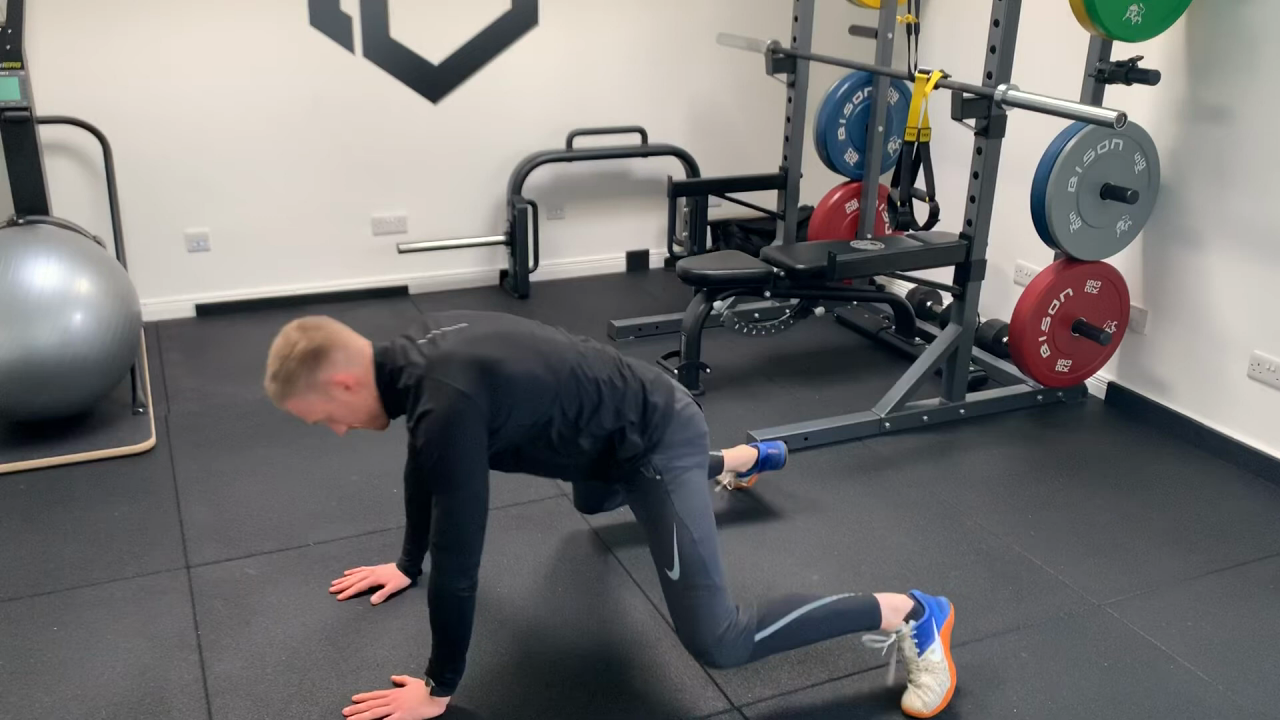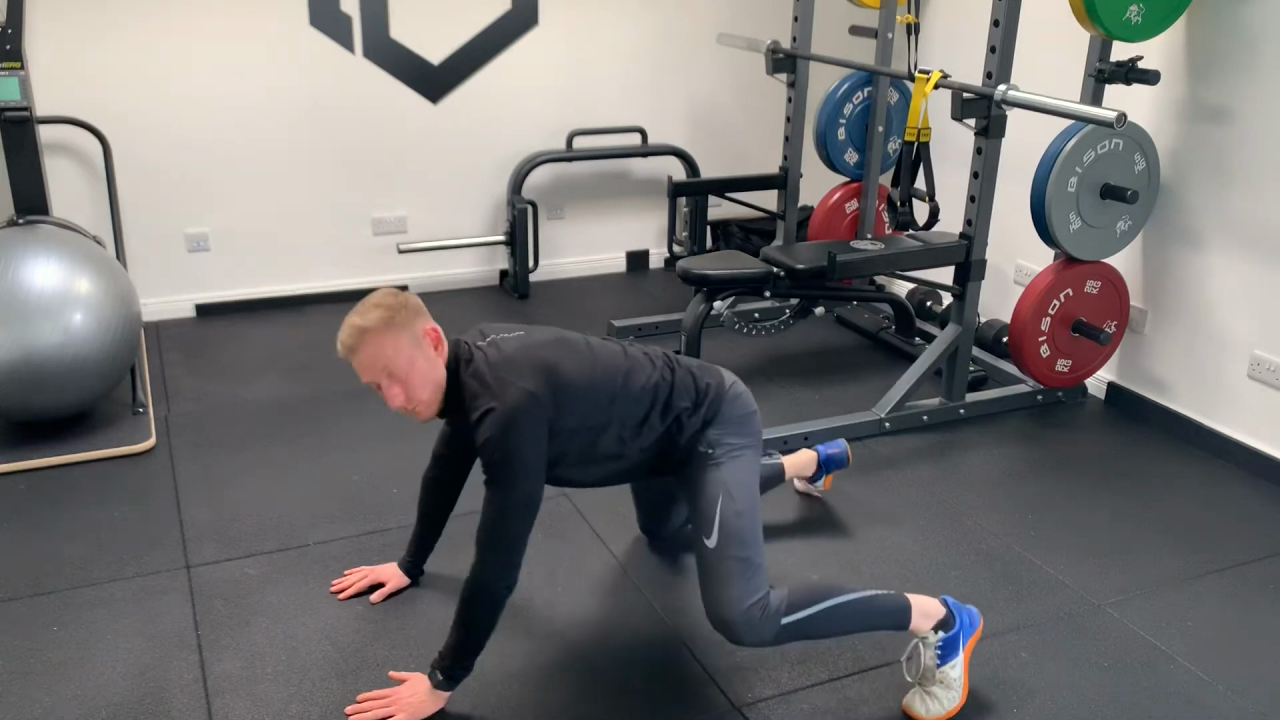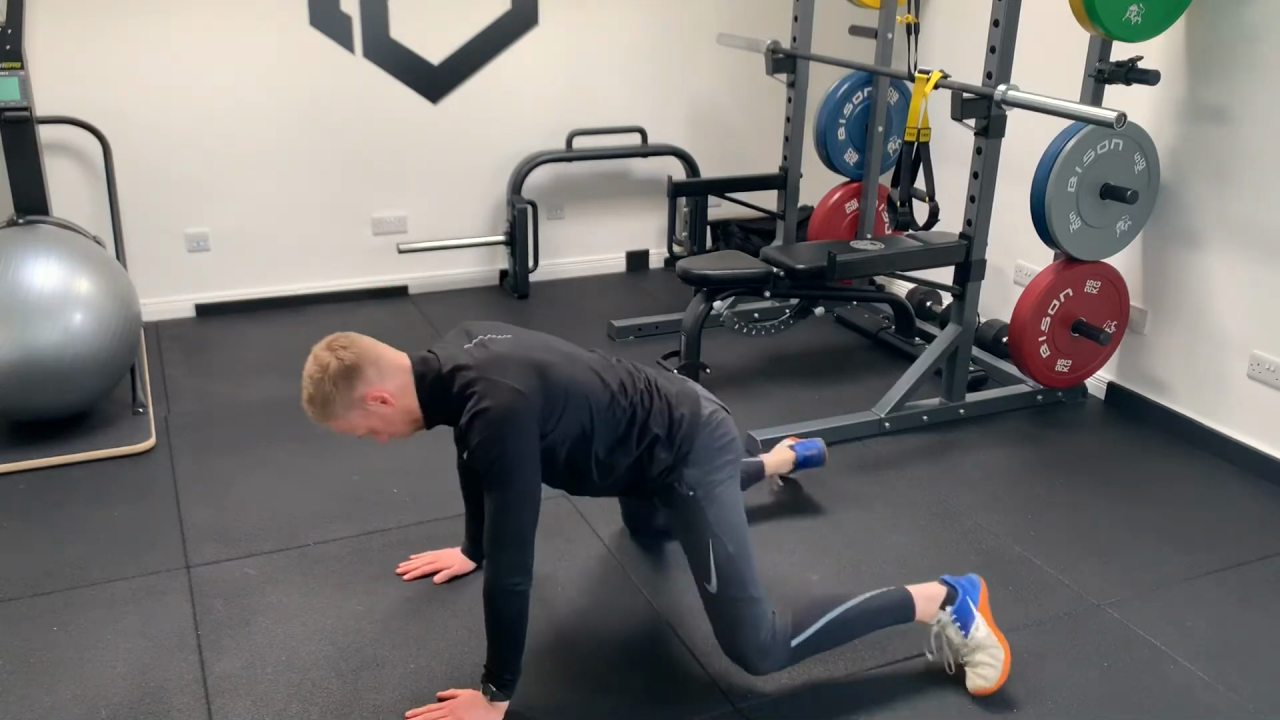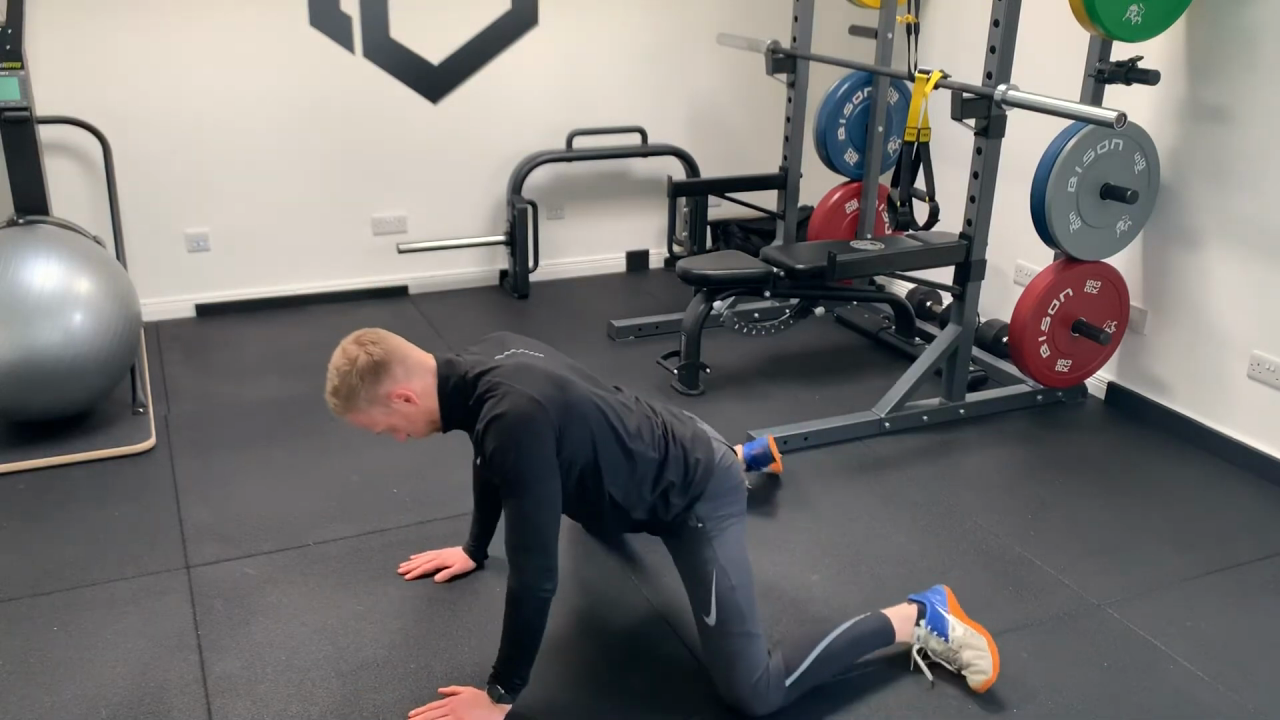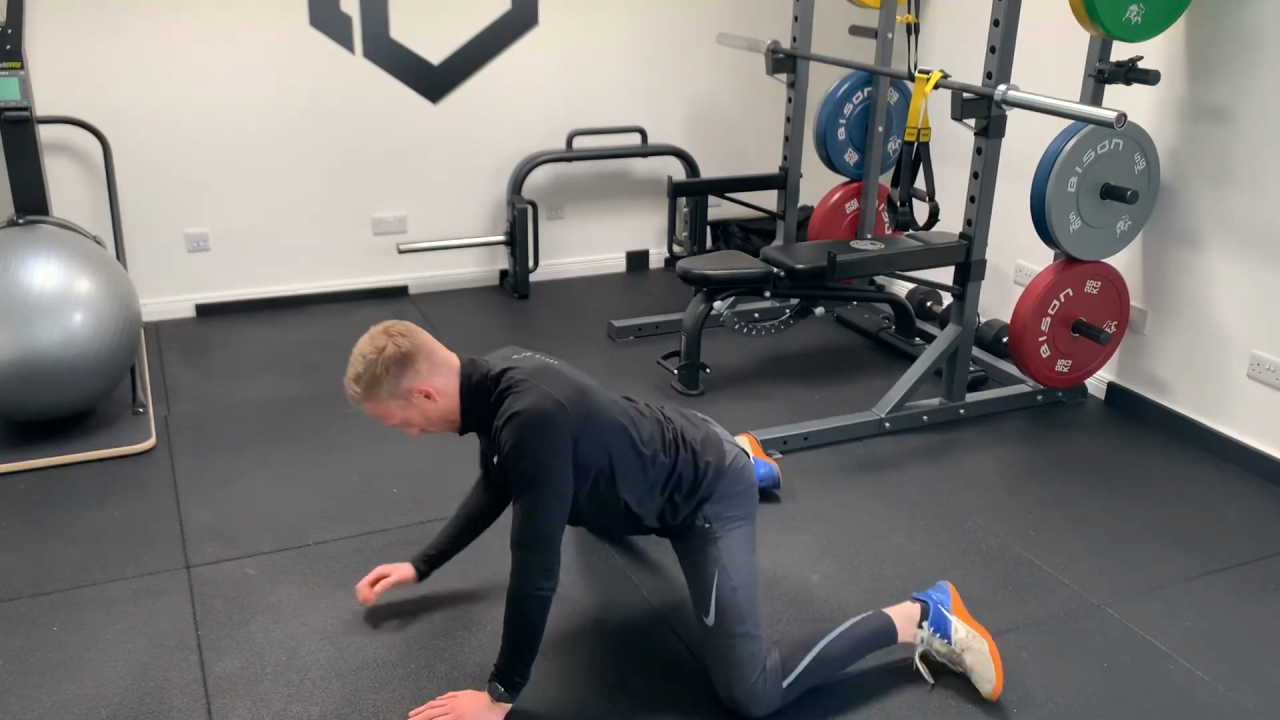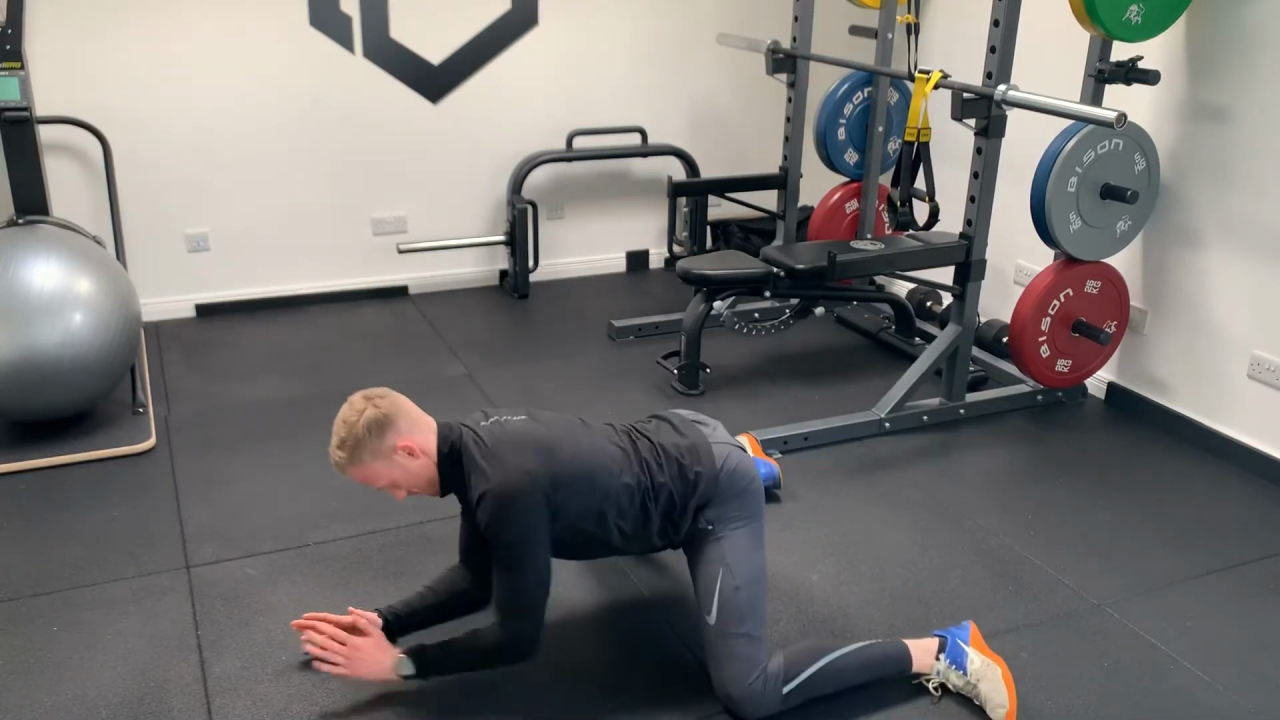
dt=0.7s
person 1, frame 1
left shoulder: (446, 403)
right shoulder: (418, 353)
left elbow: (458, 557)
right elbow: (422, 469)
right wrist: (406, 564)
left hip: (654, 435)
right hip: (624, 422)
left knee: (718, 641)
right knee: (595, 502)
left ankle: (909, 613)
right ankle: (744, 461)
person 1, frame 2
left shoulder: (508, 402)
right shoulder: (468, 361)
left elbow: (498, 560)
right elbow: (446, 469)
right wrist: (408, 566)
left hip: (713, 421)
right hip: (667, 416)
left knee: (742, 615)
right knee: (664, 531)
left ankle: (939, 619)
right ankle: (811, 462)
person 1, frame 3
left shoulder: (496, 407)
right shoulder: (453, 357)
left elbow: (513, 563)
right elbow: (474, 460)
right wrist: (469, 548)
left hip: (685, 445)
right hip: (654, 427)
left knee: (759, 648)
right knee: (647, 527)
left ankle: (946, 600)
right ankle: (781, 458)
person 1, frame 4
left shoulder: (513, 415)
right shoulder: (479, 363)
left elbow: (535, 573)
right elbow: (490, 463)
right wrist: (473, 548)
left hip: (695, 495)
right hip: (658, 457)
right knee: (594, 517)
left ankle: (919, 618)
right ankle: (743, 457)
person 1, frame 5
left shoulder: (533, 418)
right shoulder: (492, 382)
left elbow: (536, 570)
right elbow: (493, 488)
right wrist: (419, 566)
left hip: (708, 493)
right hip: (672, 456)
right knee: (591, 516)
left ankle: (920, 618)
right ankle: (742, 457)
person 1, frame 6
left shoulder: (504, 486)
right shoulder: (470, 446)
left elbow: (518, 634)
right elbow: (476, 579)
right wrist: (384, 621)
left hip: (712, 492)
right hip: (675, 438)
left ankle: (938, 653)
right ankle: (747, 458)
